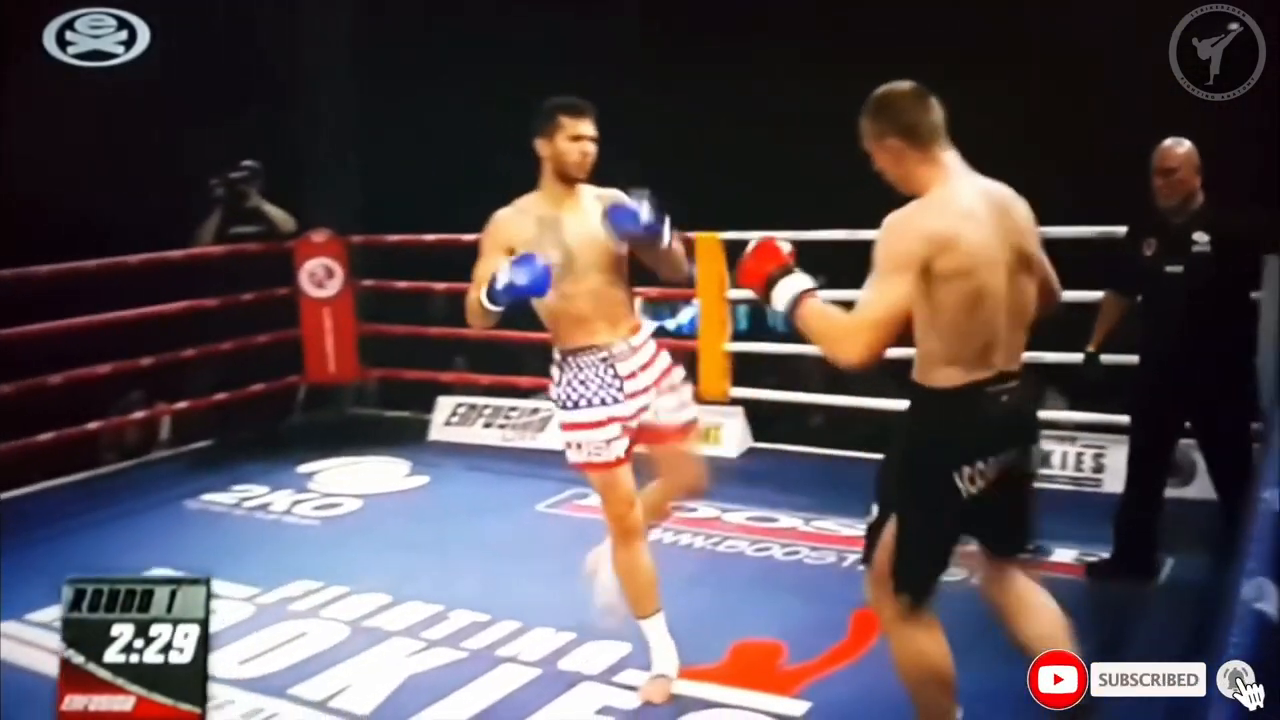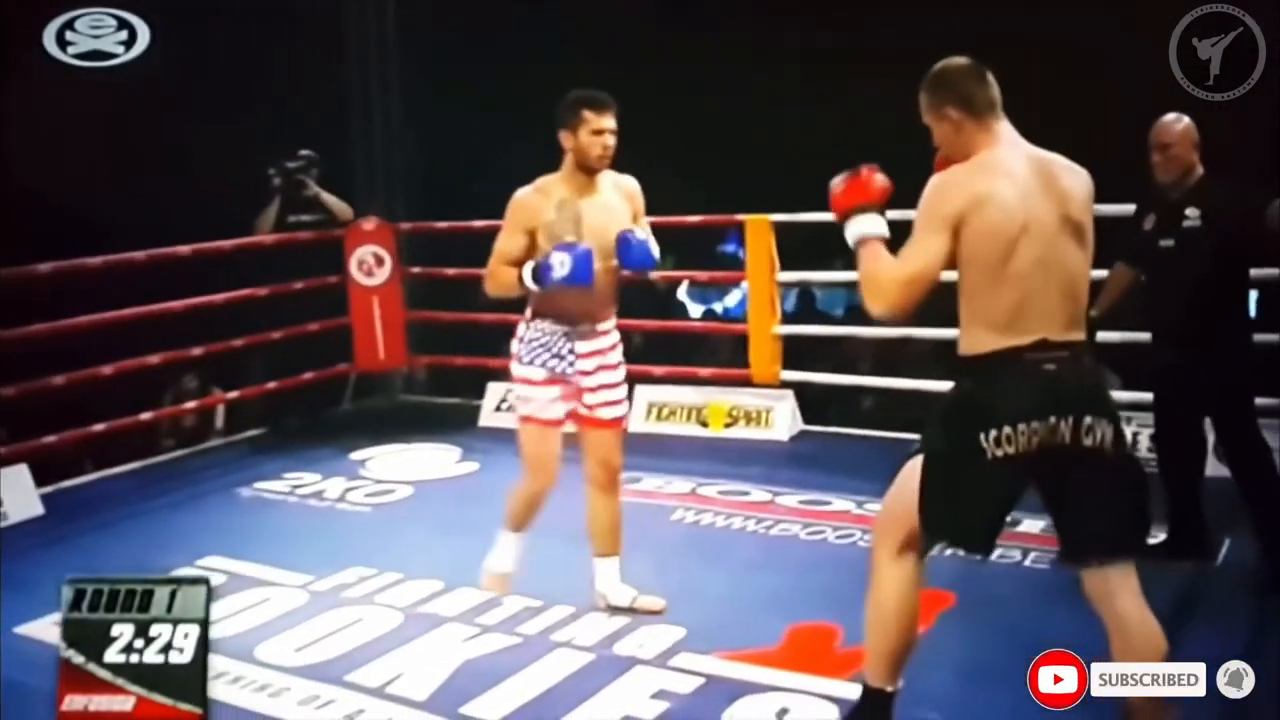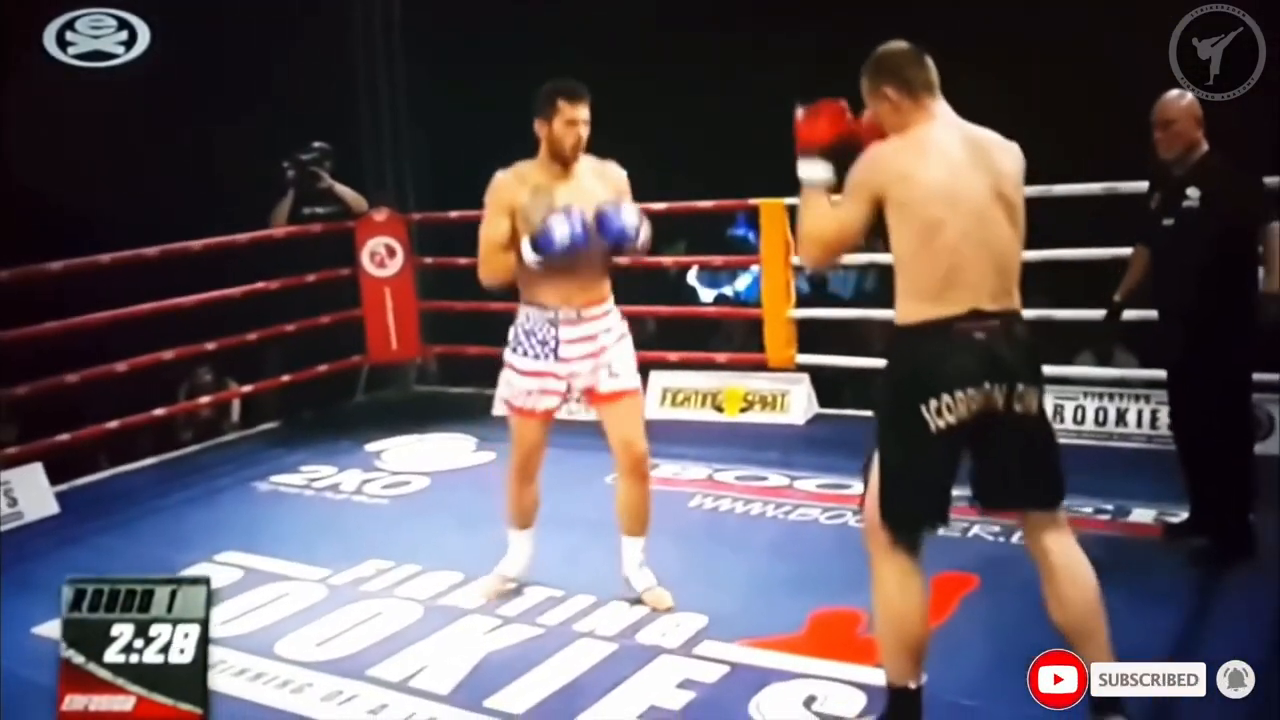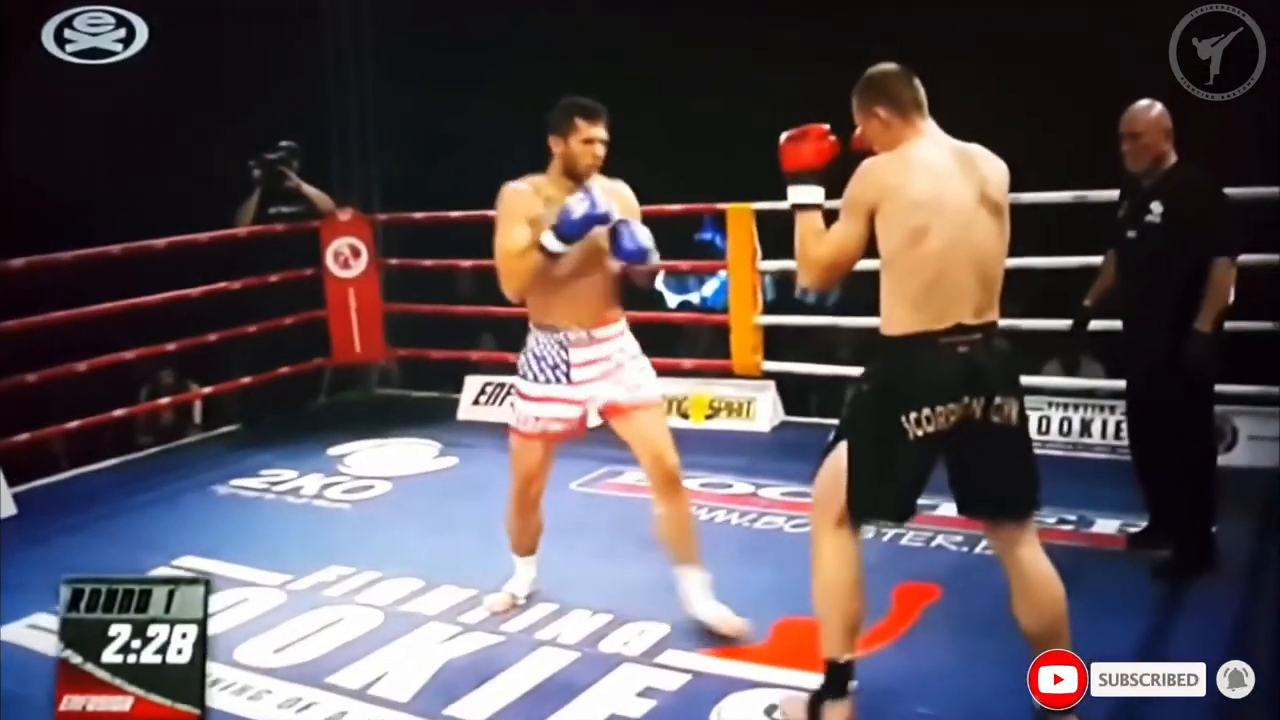
dt=0.4s
person 1, frame 1
left shoulder: (913, 227)
right shoulder: (1014, 206)
left elbow: (854, 347)
right elbow: (1049, 295)
left wrist: (785, 286)
left hip: (952, 420)
right hip: (1013, 407)
left knee: (898, 598)
right knee: (1004, 569)
person 1, frame 2
left shoulder: (956, 187)
right shoulder: (1074, 180)
left elbow: (889, 301)
left wrist: (862, 221)
left hip: (996, 392)
right hip: (1075, 385)
left knee: (895, 539)
right knee: (1115, 580)
person 1, frame 3
left shoulder: (886, 160)
right shoulder: (1007, 153)
left elbow: (816, 251)
left wrist: (814, 162)
left hip: (930, 359)
right hip: (1007, 350)
left knee: (891, 539)
right knee: (1049, 531)
person 1, frame 4
left shoulder: (878, 175)
right shoulder: (992, 168)
left elbow: (818, 276)
left wrist: (803, 185)
left hip: (913, 369)
right hip: (987, 362)
left knee: (834, 513)
right knee: (1017, 538)
person 2, frame 1
left shoulder: (616, 204)
right shoulder: (512, 224)
left elbow: (677, 270)
right elbow: (477, 316)
left wrist: (658, 234)
right wrist: (498, 292)
left hip: (641, 355)
right hip: (583, 373)
left knee: (687, 481)
right knee: (625, 519)
left ankle: (607, 557)
right ankle: (663, 657)
person 2, frame 2
left shoulder: (627, 192)
right shoulder: (531, 201)
left elbow: (640, 257)
right elbow: (494, 279)
left wrist: (644, 256)
right wrist: (537, 276)
left hip: (602, 341)
right hip: (546, 342)
left knee: (607, 473)
right knee: (541, 475)
left ankle: (610, 583)
right ankle: (505, 549)
person 2, frame 3
left shoulder: (608, 176)
right shoulder: (508, 185)
left elbow: (640, 244)
right elbow: (488, 273)
left wrist: (630, 234)
right wrist: (536, 246)
left hip: (603, 329)
right hip: (538, 332)
left knee: (634, 455)
right knee: (525, 459)
left ankle: (636, 568)
right ankle: (517, 556)
person 2, frame 4
left shoulder: (618, 196)
right shoulder: (519, 197)
left elbow: (638, 278)
right elbow: (512, 284)
left wrist: (640, 256)
right wrist: (559, 234)
left hip: (612, 347)
right hip: (549, 353)
left knee: (666, 469)
right knee: (526, 484)
left ankle: (697, 594)
right ankle: (521, 581)
person 3, frame 1
left shoulder: (1229, 229)
right shoulder: (1143, 232)
right elbow: (1119, 294)
right wrist: (1094, 345)
left hip: (1219, 375)
right hip: (1159, 371)
left knee: (1232, 471)
right knee: (1144, 467)
right ankle: (1133, 556)
person 3, frame 2
left shoulder: (1226, 201)
right shoulder: (1152, 207)
right elbow: (1129, 264)
right wrist: (1096, 312)
left hip: (1221, 348)
right hip: (1171, 347)
left knee: (1241, 444)
right knee: (1174, 445)
right ankle: (1188, 535)
person 3, frame 3
left shoulder: (1230, 179)
right shoulder: (1161, 184)
right wrist: (1120, 297)
left hip: (1224, 328)
right hip: (1179, 327)
left knee: (1226, 428)
right knee: (1189, 425)
left ankle: (1234, 532)
right ankle: (1205, 513)
person 3, frame 4
left shoulder: (1197, 192)
right shoulder: (1132, 192)
left elbow: (1223, 262)
left wrist: (1203, 329)
right wrist: (1090, 302)
left hip: (1183, 341)
right hip: (1142, 337)
left knee: (1187, 440)
right knee: (1145, 432)
left ankle: (1195, 544)
right ankle: (1165, 522)
